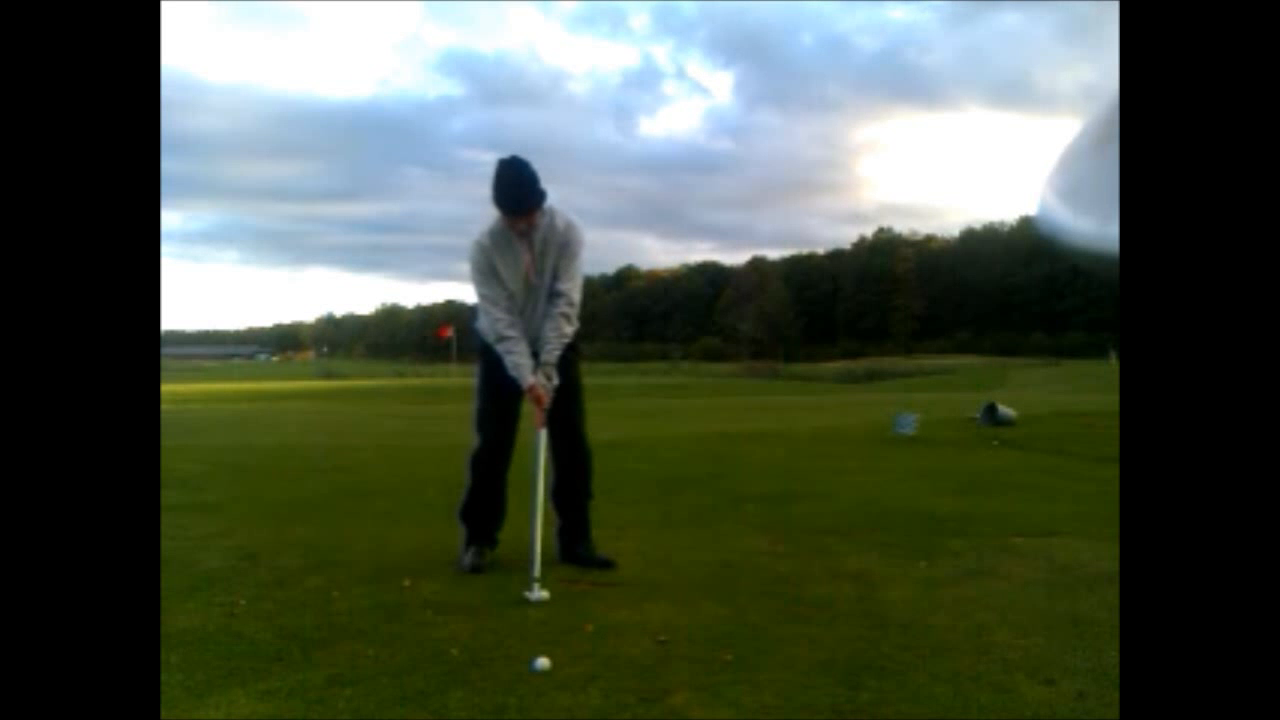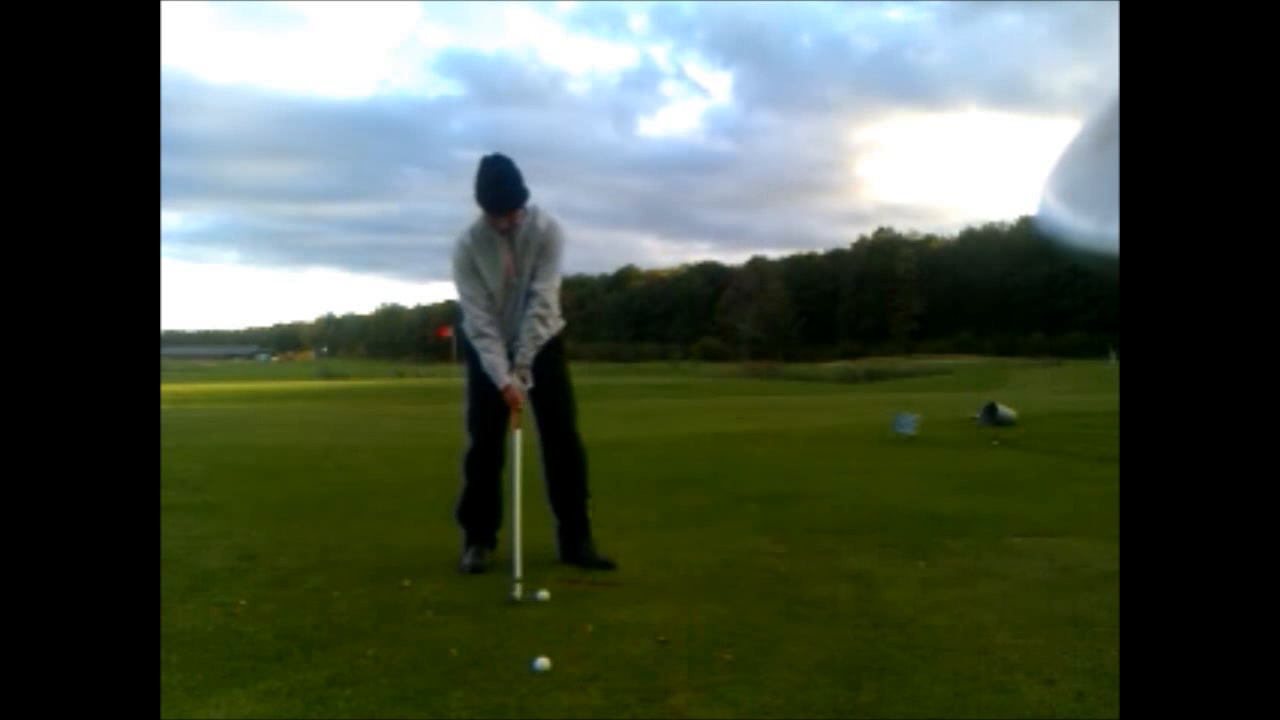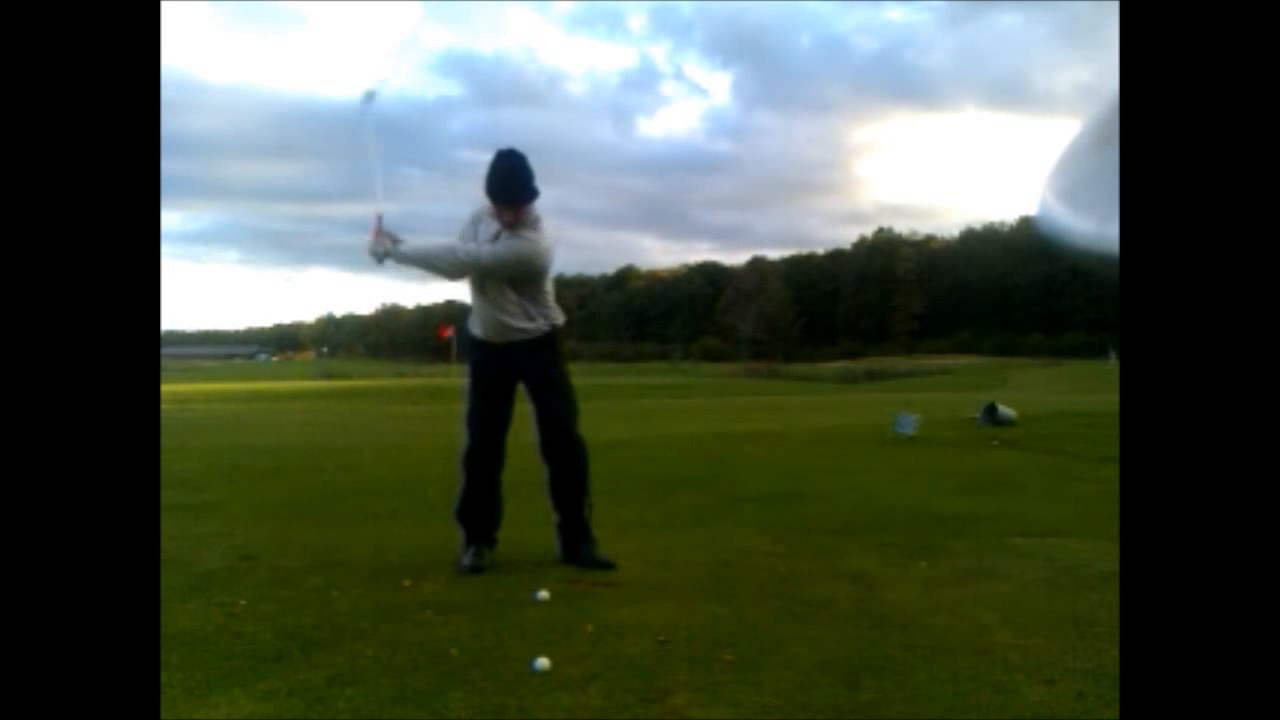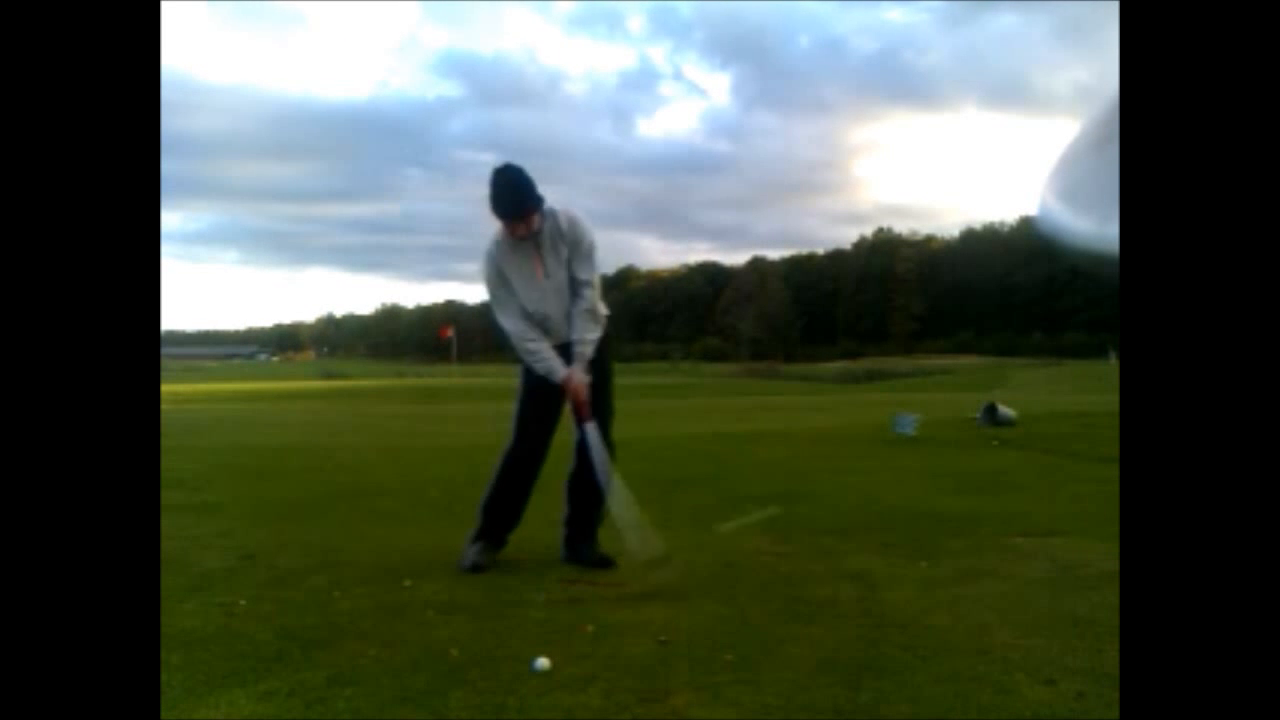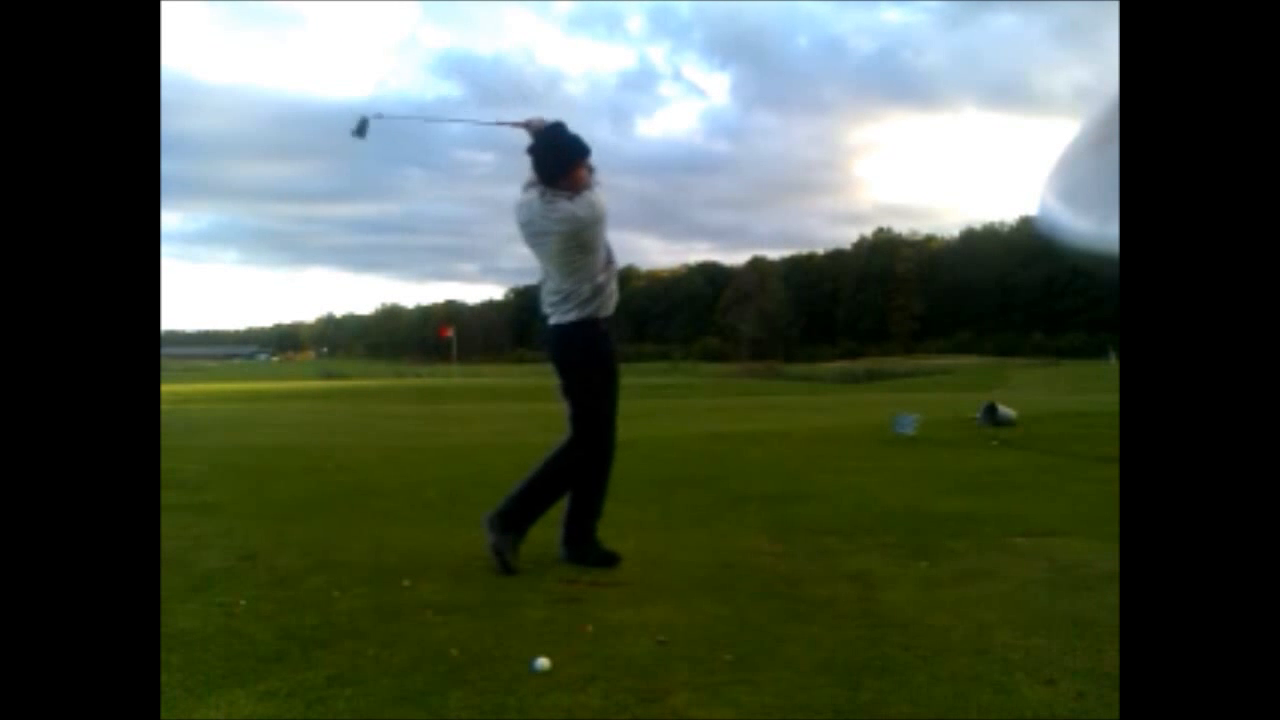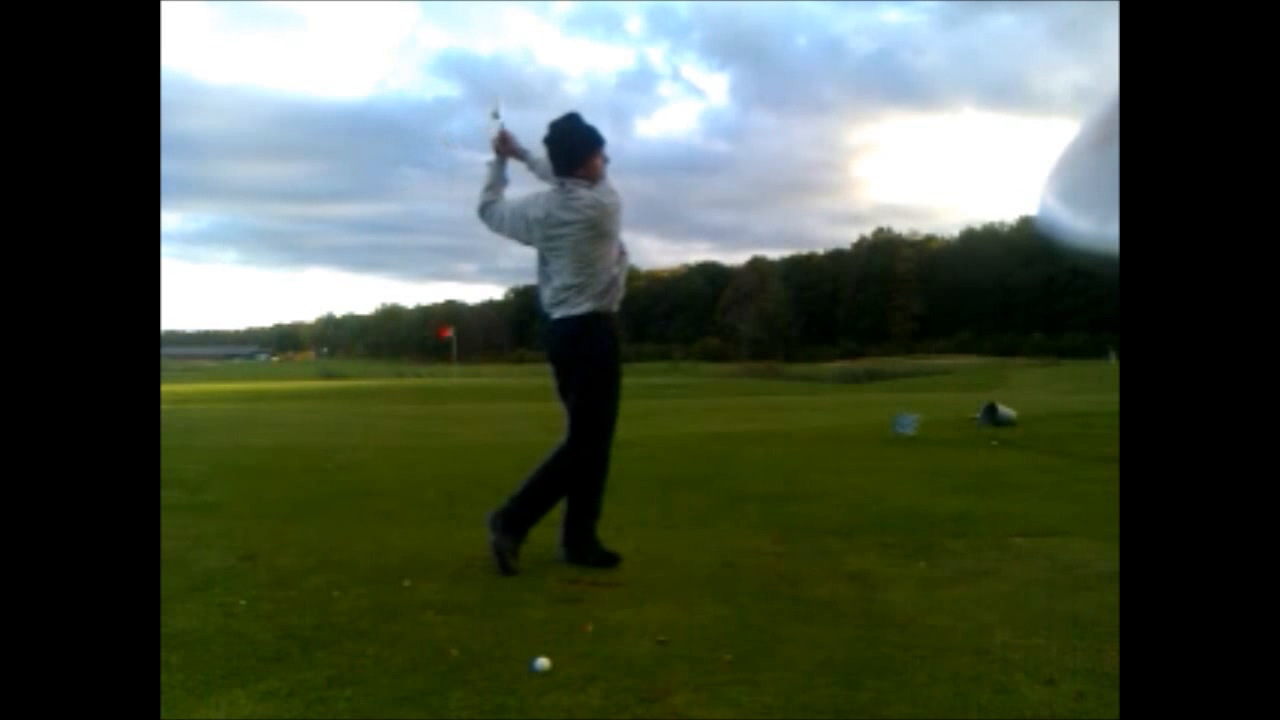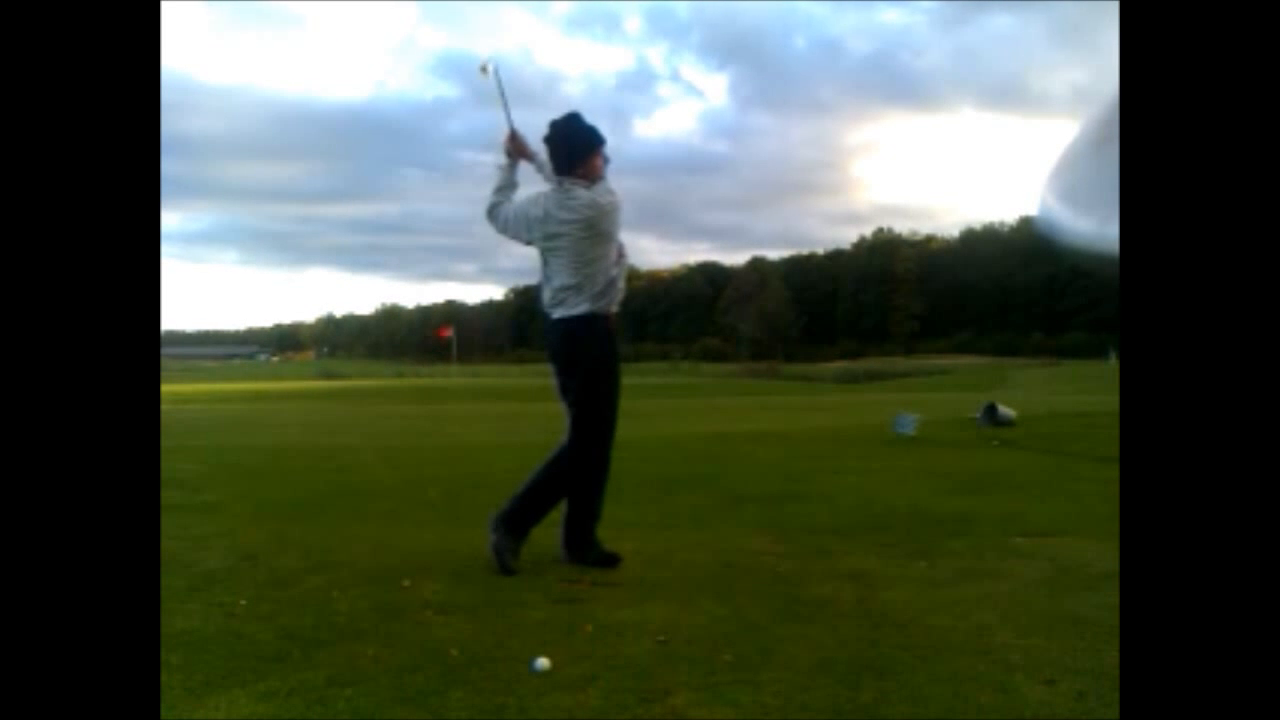
dt=0.4s
person 1, frame 1
left shoulder: (566, 231)
right shoulder: (485, 247)
left elbow: (565, 302)
right elbow: (500, 320)
left wrist: (547, 369)
right wrist: (527, 379)
left hip: (556, 346)
right hip: (500, 349)
left knee: (572, 443)
right knee: (493, 444)
left ankle: (575, 539)
right ankle: (479, 538)
person 1, frame 2
left shoulder: (547, 231)
right shoulder: (467, 245)
left elbow: (541, 303)
right elbow: (480, 320)
left wrist: (523, 369)
right wrist: (503, 378)
left hip: (542, 345)
right hip: (487, 349)
left knee: (564, 442)
right knee: (484, 446)
left ankle: (575, 539)
right ankle: (478, 538)
person 1, frame 3
left shoulder: (531, 246)
right shoulder: (484, 218)
left elbow: (460, 260)
right elbow: (453, 257)
left wrist: (392, 249)
right wrist: (399, 245)
left hip: (539, 344)
right hip: (489, 346)
left knee: (564, 442)
right knee: (483, 447)
left ankle: (577, 538)
right ankle: (478, 538)
person 1, frame 4
left shoulder: (570, 228)
right shoulder: (497, 256)
left elbow: (587, 299)
right elbow: (518, 327)
left wrist: (581, 365)
right wrist: (559, 373)
left hip: (589, 349)
right hip: (542, 356)
right knee: (526, 448)
left ankle: (581, 538)
right ankle: (488, 537)
person 1, frame 5
left shoulder: (528, 209)
right shoulder: (585, 212)
right elbow: (590, 186)
left wrist: (546, 142)
right wrist: (548, 135)
left hip: (571, 332)
right hip: (586, 335)
left knee: (596, 439)
right knee: (589, 441)
left ankle: (580, 537)
right ankle: (511, 519)
person 1, frame 6
left shoulder: (536, 209)
right shoulder: (605, 203)
left elbow: (488, 210)
right elbow: (577, 187)
left wrist: (500, 159)
right wrist: (521, 154)
left hip: (561, 329)
right hip: (592, 331)
left knee: (590, 438)
right knee: (587, 440)
left ankle: (580, 538)
right ankle: (512, 519)
person 1, frame 7
left shoulder: (537, 208)
right shoulder: (603, 204)
left elbow: (497, 213)
left wrist: (512, 162)
right wrist: (532, 157)
left hip: (562, 328)
right hip: (590, 330)
left knee: (591, 437)
right knee: (588, 440)
left ankle: (579, 538)
right ankle: (513, 521)
